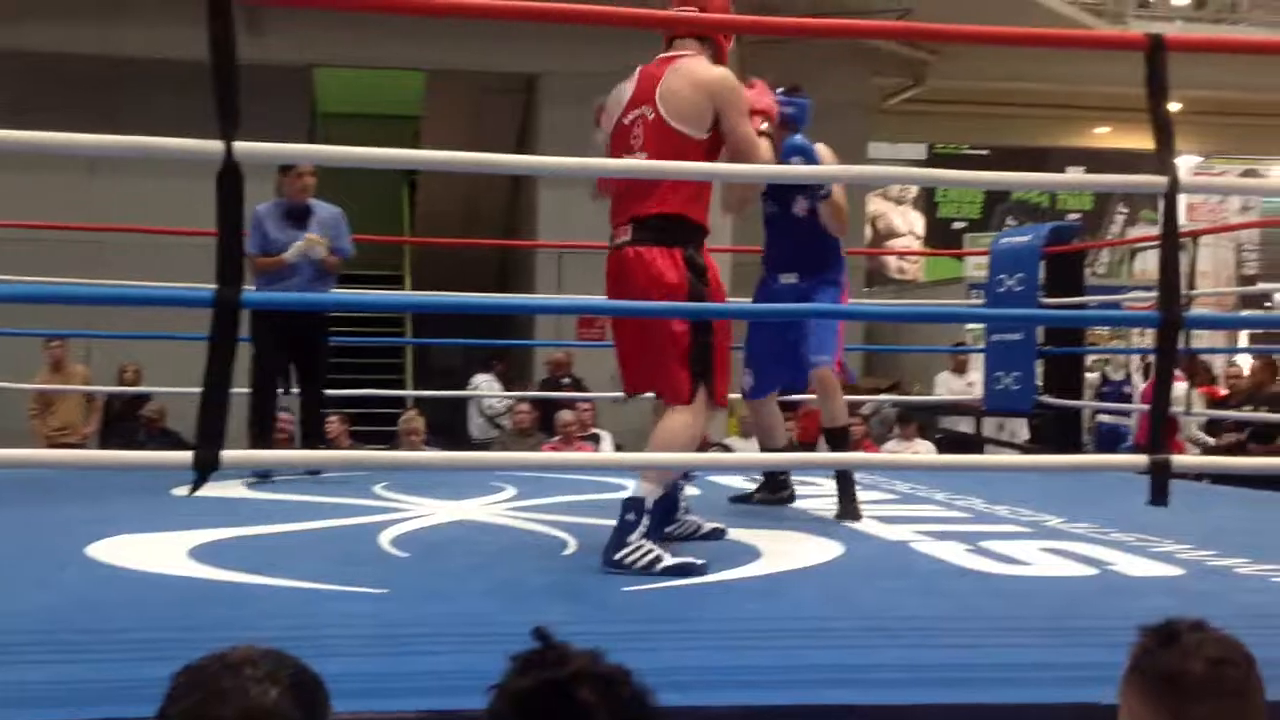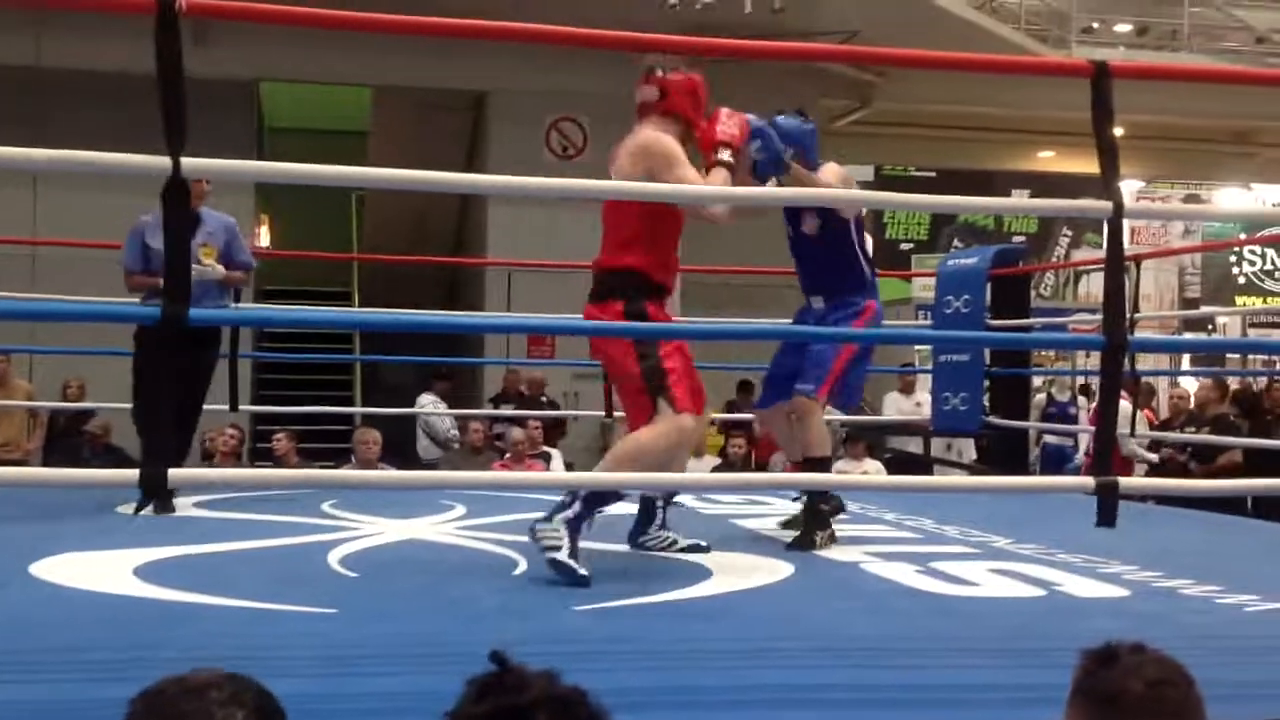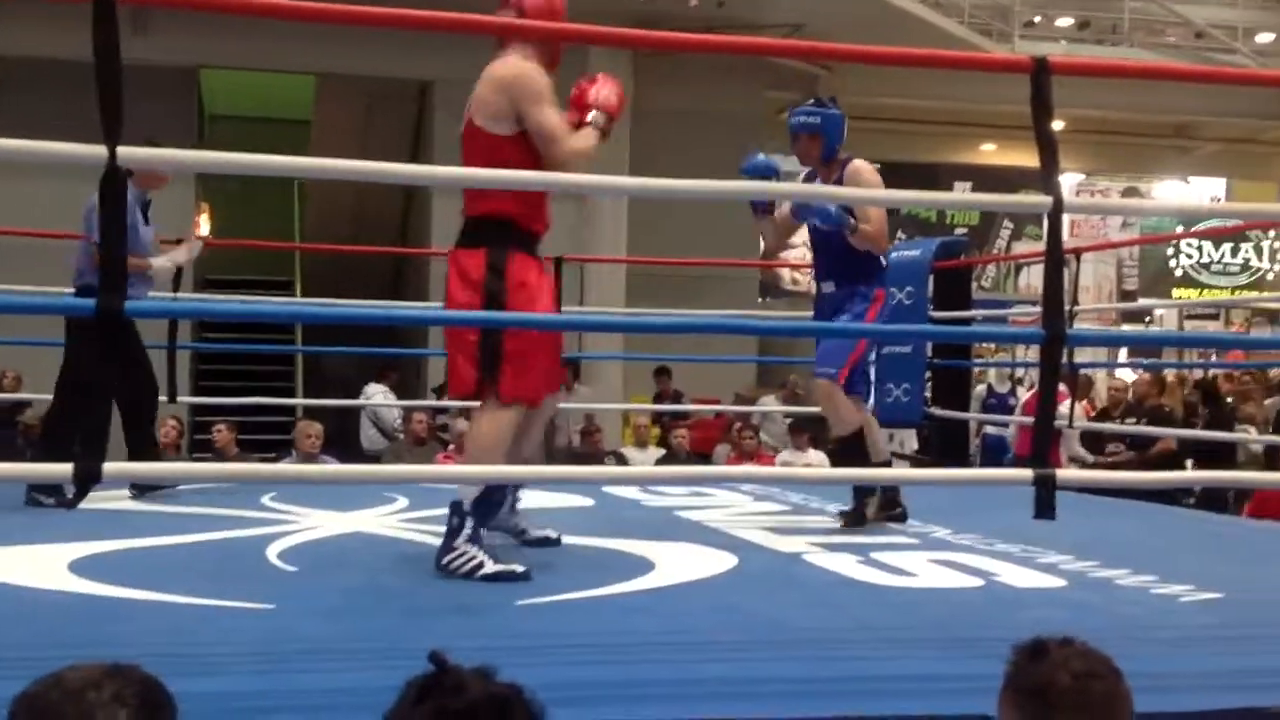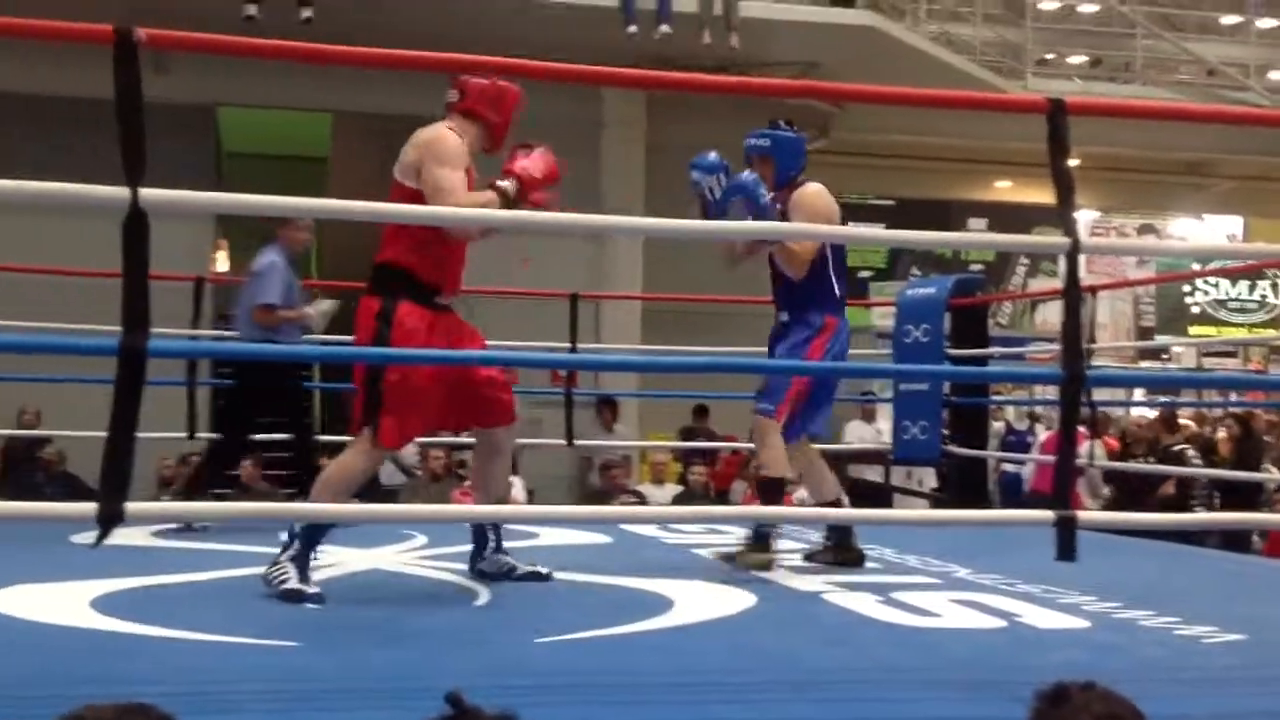
dt=0.7s
person 1, frame 1
left shoulder: (625, 88)
right shoulder: (715, 80)
left elbow: (602, 186)
right elbow: (752, 176)
right wrist: (762, 121)
left hip: (627, 253)
right hip: (674, 255)
left knee: (677, 392)
right knee: (695, 397)
left ankle: (666, 510)
right ankle: (631, 533)
person 1, frame 2
left shoulder: (639, 149)
right shoulder: (653, 145)
right elbow: (714, 207)
right wrist: (727, 151)
left hip: (636, 306)
right hip: (627, 308)
left knee: (673, 420)
right knee: (677, 424)
left ankle: (652, 522)
right ankle: (565, 516)
person 1, frame 3
left shoulder: (502, 83)
right shoulder: (520, 74)
right elbow: (564, 162)
left wrist: (583, 119)
right wrist: (596, 115)
left hip: (511, 258)
right hip: (497, 258)
left knee: (536, 390)
right knee: (504, 397)
left ankle: (499, 507)
right ankle: (459, 539)
person 1, frame 4
left shoulder: (454, 155)
right shoulder: (440, 140)
left elbow: (454, 233)
right elbow: (457, 216)
left wrist: (517, 202)
right wrist: (514, 184)
left hip: (437, 314)
right hip: (401, 310)
left knee: (498, 419)
right knee: (376, 442)
left ankle: (488, 549)
right ankle: (292, 556)
person 2, frame 1
left shoulder: (819, 156)
left elbow: (839, 227)
left wrist: (819, 185)
left hip: (821, 284)
right hip: (776, 285)
left knee: (823, 373)
right knee: (757, 390)
left ankle: (846, 485)
right ankle: (777, 481)
person 2, frame 2
left shoulder: (830, 174)
right shoulder: (780, 183)
left elbow: (820, 192)
left wrist: (781, 162)
right wrist: (759, 166)
left hip: (853, 308)
right hip: (816, 309)
left knee: (806, 401)
right knee: (770, 409)
left ankle: (820, 518)
right ankle: (821, 497)
person 2, frame 3
left shoulder: (859, 173)
right shoulder: (807, 183)
left elbow: (879, 242)
right elbow: (773, 241)
left wrist: (838, 220)
right wrist: (760, 202)
left hip: (865, 296)
right hip: (832, 298)
left knee: (827, 385)
right knee: (850, 397)
left ankle: (866, 489)
right ankle: (888, 498)
person 2, frame 4
left shoulder: (810, 196)
right shoulder: (778, 202)
left elbow: (797, 266)
right elbow: (733, 258)
left wrist: (765, 218)
right wrist: (715, 207)
left hip: (817, 327)
right hip: (795, 327)
left knee: (767, 422)
right knee: (792, 439)
left ankle: (762, 539)
right ankle: (842, 542)
person 3, frame 1
left shoulder: (331, 215)
right shoulder: (263, 214)
left elbow: (338, 266)
right elbow: (256, 265)
left wrist: (320, 254)
right wrist: (290, 256)
left hip: (312, 309)
right hip: (270, 309)
left knee: (313, 383)
right knee: (265, 381)
left ankle: (314, 453)
right ankle: (261, 453)
person 3, frame 2
left shoulder: (224, 225)
right shoulder: (146, 226)
left elbow: (243, 278)
right elbow: (132, 281)
left wrist: (218, 273)
right wrist: (165, 282)
left hip: (203, 328)
right hip: (158, 326)
left knee: (185, 407)
right knee: (151, 406)
left ankle: (161, 486)
right ankle: (159, 483)
person 3, frame 3
left shoulder: (142, 205)
right elbow: (104, 256)
left wrist: (177, 255)
right wrist: (154, 264)
left hip: (116, 313)
right hip: (96, 311)
left knee: (141, 390)
right knee: (81, 396)
right ankle: (44, 480)
person 3, frame 4
left shoulder: (276, 262)
right shoulder: (274, 264)
right elbow: (264, 316)
left wrist: (308, 316)
right wrist: (306, 315)
left hip: (257, 356)
right hip: (273, 358)
left knee: (235, 435)
right knee: (301, 430)
